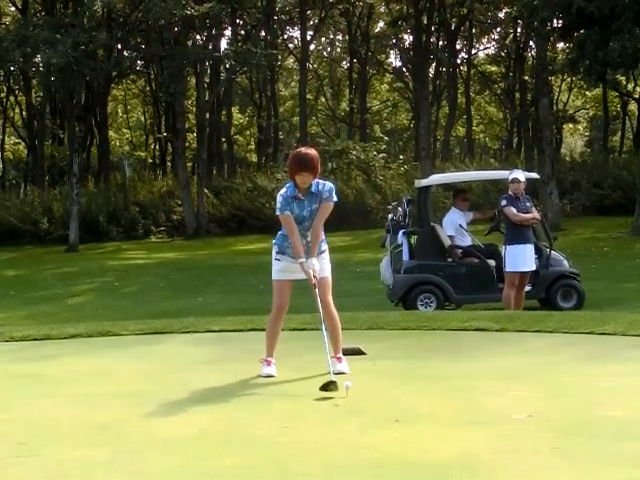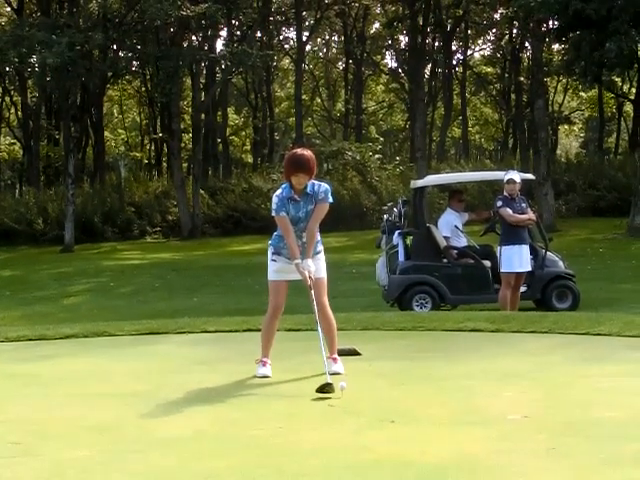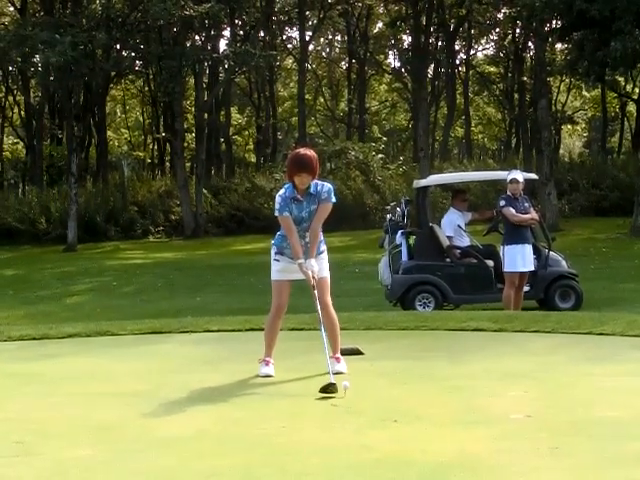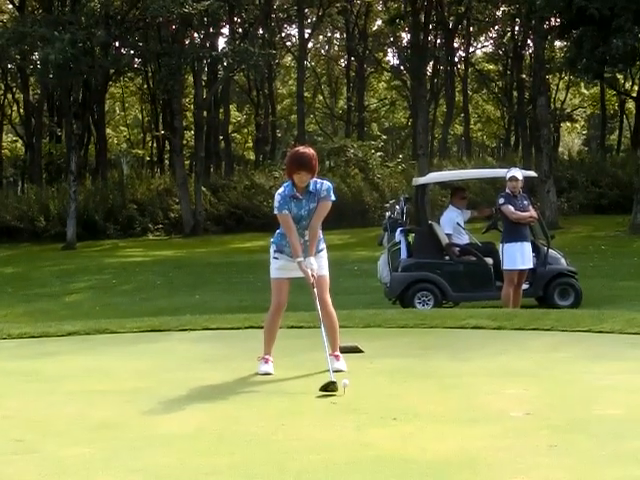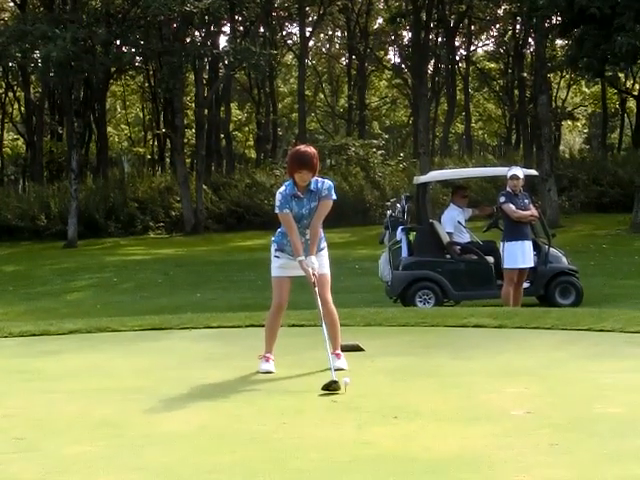
dt=0.4s
person 1, frame 1
left shoulder: (326, 189)
right shoulder: (284, 196)
left elbow: (317, 226)
right elbow: (293, 233)
left wrist: (312, 259)
right wrist: (303, 264)
left hip: (317, 251)
right hip: (286, 254)
left knee: (327, 303)
right knee: (279, 306)
left ankle: (338, 356)
right ankle: (268, 359)
person 1, frame 2
left shoulder: (321, 190)
right shoulder: (279, 197)
left elbow: (312, 227)
right elbow: (288, 234)
left wrist: (307, 260)
right wrist: (298, 264)
left hip: (313, 252)
right hip: (282, 254)
left knee: (322, 304)
right knee: (275, 307)
left ankle: (334, 357)
right ankle: (264, 360)
person 1, frame 3
left shoulder: (325, 190)
right shoulder: (283, 197)
left elbow: (315, 227)
right elbow: (292, 234)
left wrist: (311, 260)
right wrist: (302, 265)
left hip: (316, 252)
right hip: (285, 254)
left knee: (325, 303)
right knee: (278, 307)
left ankle: (337, 356)
right ankle: (267, 359)
person 1, frame 4
left shoulder: (324, 188)
right shoulder: (282, 195)
left elbow: (315, 225)
right elbow: (291, 232)
left wrist: (311, 258)
right wrist: (301, 263)
left hip: (315, 250)
right hip: (284, 252)
left knee: (324, 301)
right knee: (278, 304)
left ankle: (336, 354)
right ankle: (266, 357)
person 1, frame 5
left shoulder: (325, 187)
right shoulder: (283, 194)
left elbow: (316, 224)
right elbow: (292, 232)
left wrist: (311, 257)
right wrist: (302, 262)
left hip: (316, 249)
right hip: (285, 251)
left knee: (326, 300)
right knee: (279, 303)
left ankle: (337, 352)
right ankle: (267, 356)
person 2, frame 1
left shoulder: (527, 199)
right shoulder: (505, 199)
left elbow: (537, 219)
right elbow: (515, 216)
left wrist: (522, 219)
right wrist: (531, 216)
left hip: (528, 245)
right hip: (512, 245)
left knee: (522, 286)
right knee: (511, 285)
person 2, frame 2
left shoulder: (523, 200)
right shoulder: (500, 200)
left elbow: (533, 220)
right elbow: (511, 217)
left wrist: (518, 220)
right wrist: (526, 217)
left hip: (523, 245)
right hip: (508, 246)
left knee: (517, 286)
right knee: (507, 285)
person 2, frame 3
left shoulder: (525, 199)
right shoulder: (504, 200)
left elbow: (535, 219)
right elbow: (514, 217)
left wrist: (521, 219)
right wrist: (529, 216)
left hip: (527, 245)
right hip: (511, 246)
left knee: (521, 286)
right knee: (511, 285)
person 2, frame 4
left shoulder: (524, 197)
right shoulder: (503, 197)
left elbow: (534, 217)
right elbow: (513, 215)
left wrist: (520, 217)
right wrist: (528, 214)
left hip: (525, 243)
right hip: (510, 244)
left knee: (519, 283)
right knee: (510, 283)
person 2, frame 5
left shoulder: (525, 196)
right shoulder: (504, 196)
left elbow: (535, 216)
right elbow: (514, 213)
left wrist: (521, 216)
right wrist: (529, 213)
left hip: (526, 241)
right hip: (511, 242)
left knee: (520, 282)
right knee: (509, 281)
